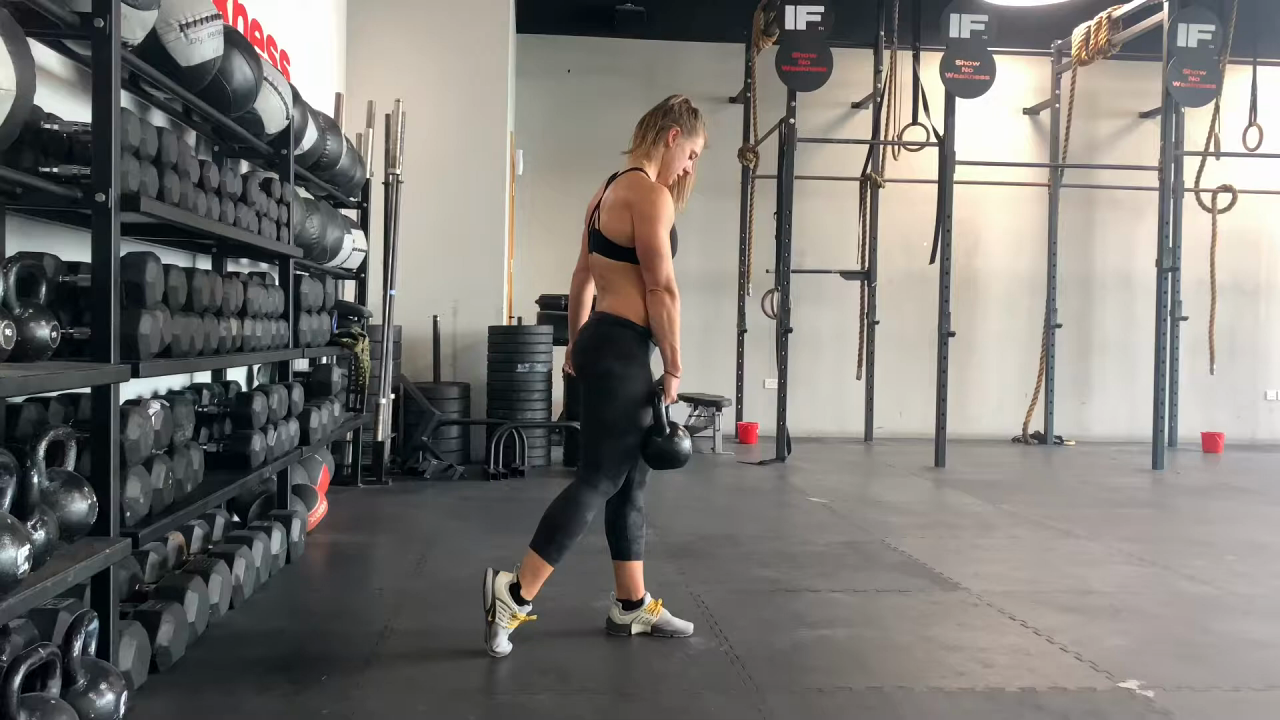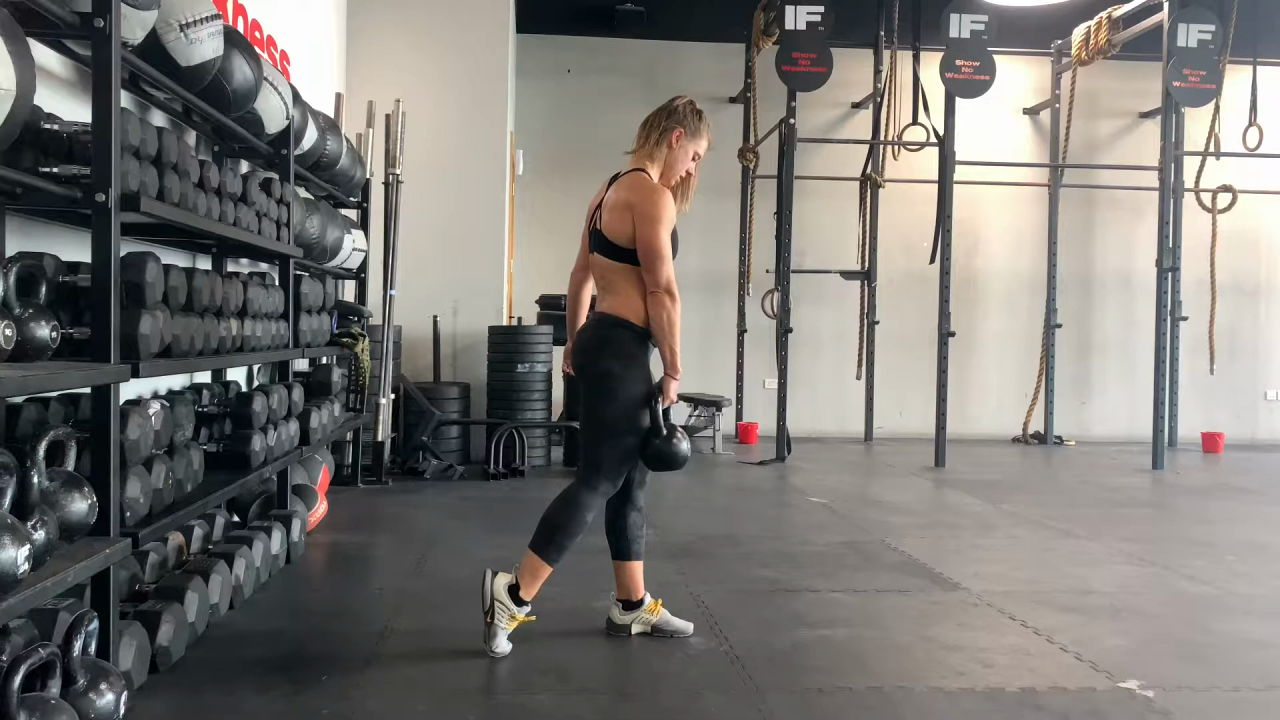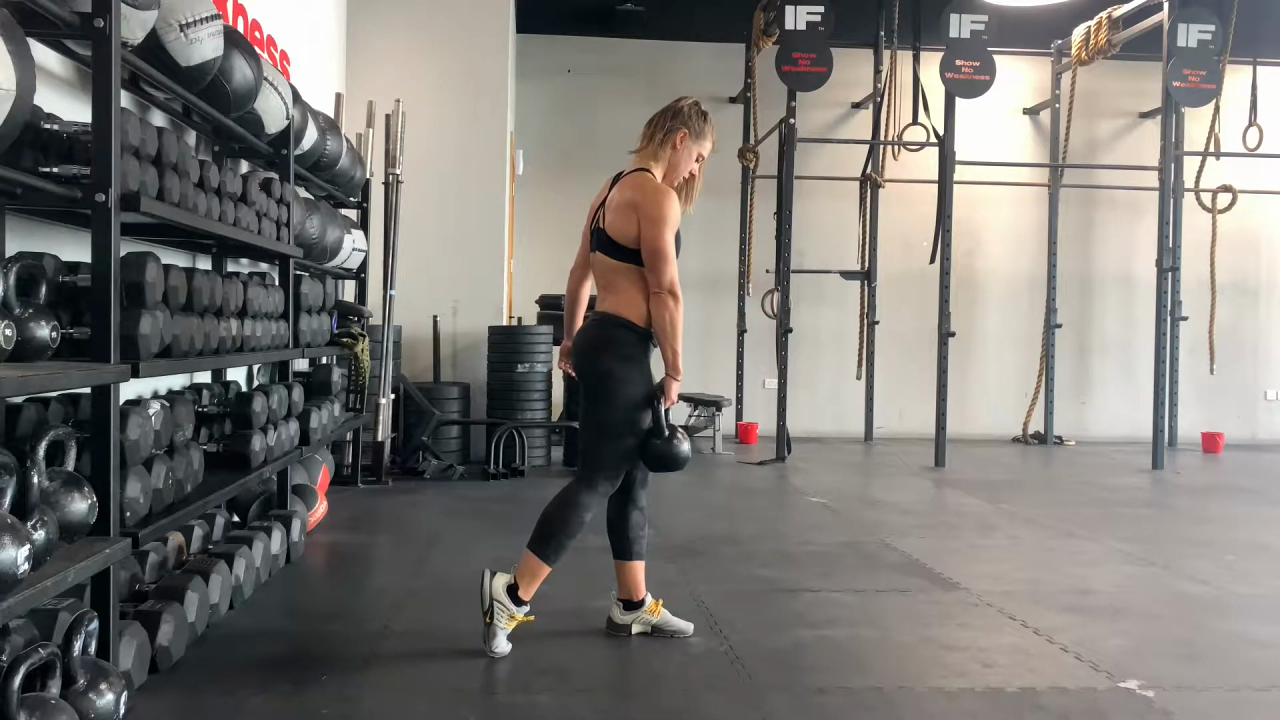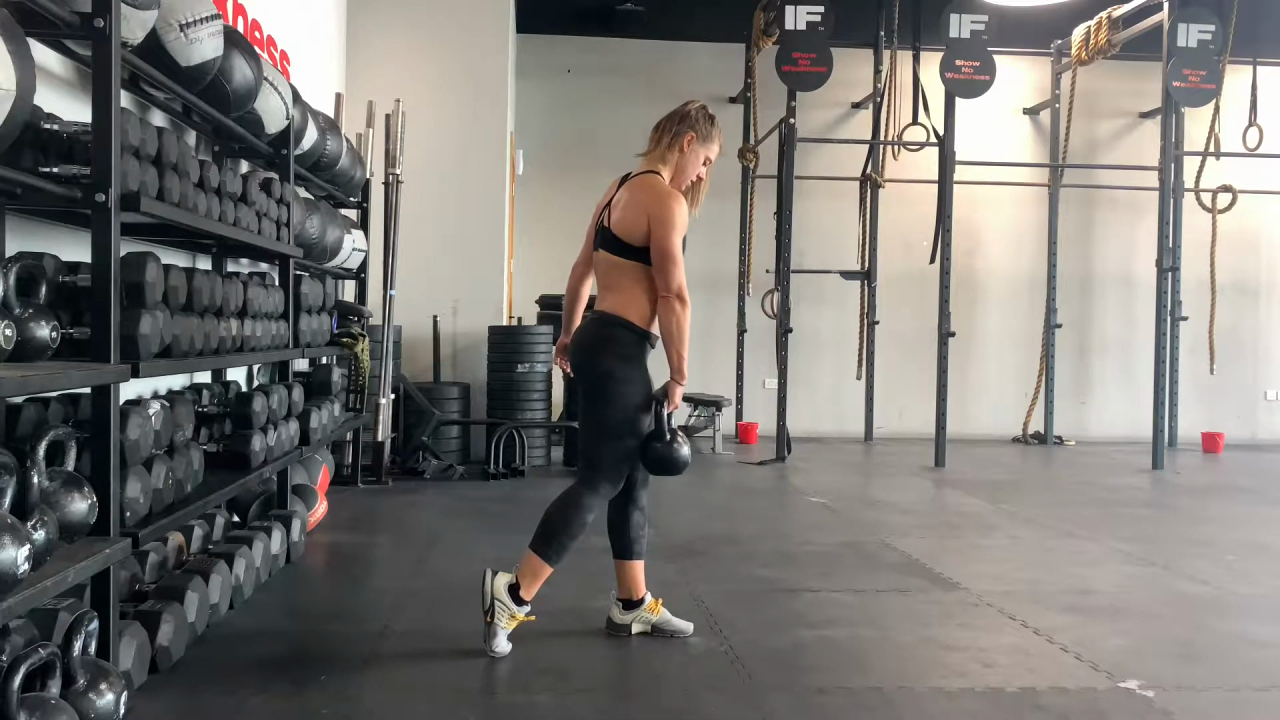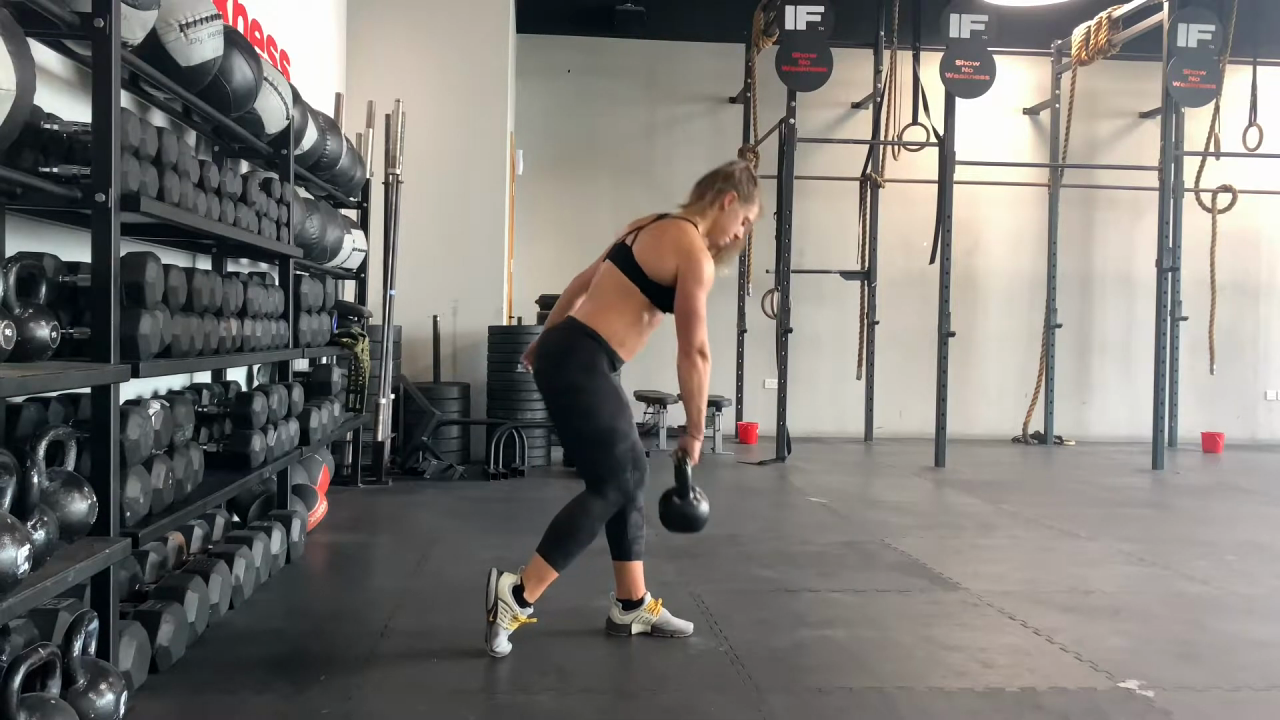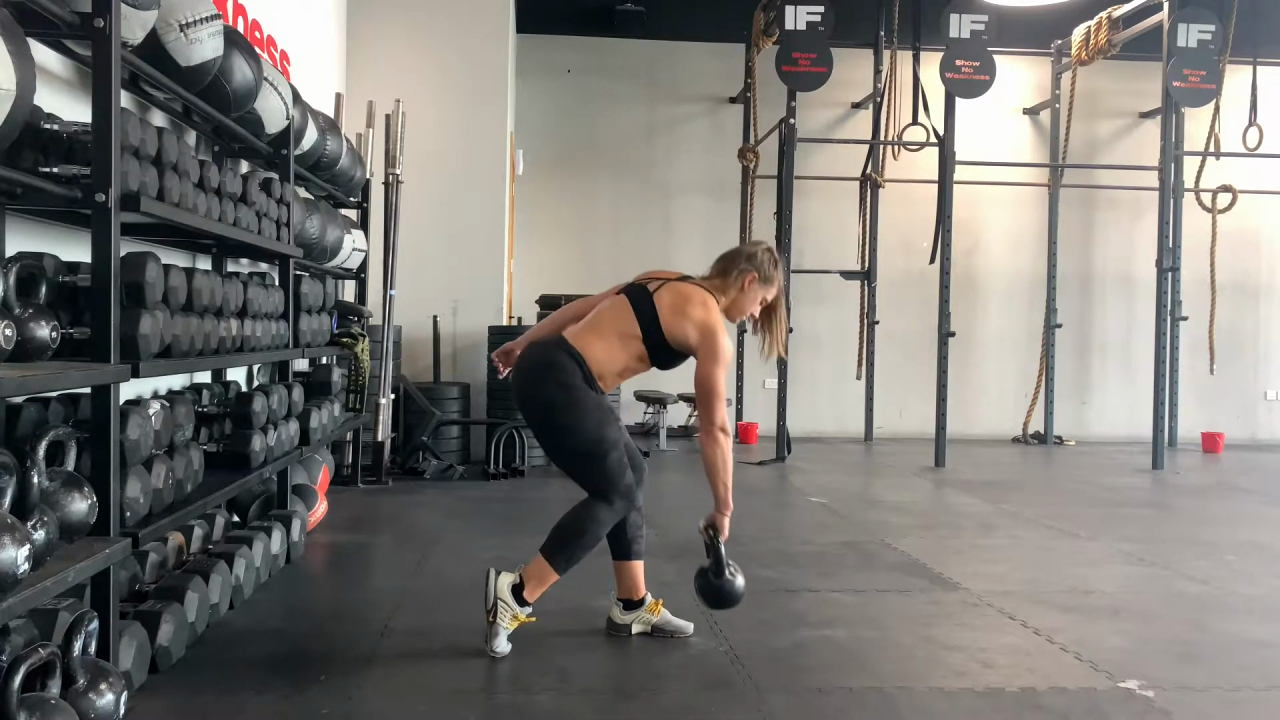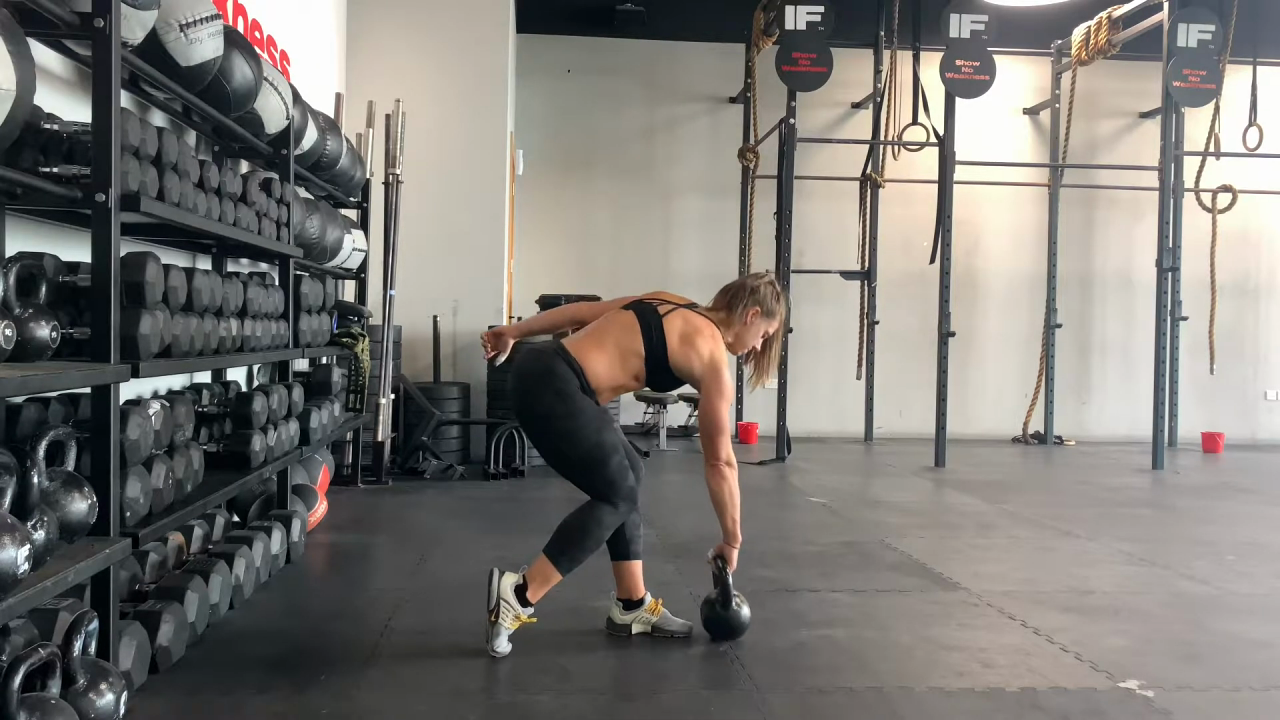
dt=0.4s
person 1, frame 1
left shoulder: (612, 188)
right shoulder: (651, 194)
left elbow: (583, 276)
right elbow: (661, 288)
left wrist: (576, 343)
right wrist: (674, 367)
left hip: (602, 342)
right hip: (622, 350)
left knee: (630, 479)
right knee: (599, 479)
left ankle: (631, 605)
right ankle: (513, 593)
person 1, frame 2
left shoulder: (613, 189)
right shoulder: (652, 196)
left elbow: (581, 275)
right elbow: (661, 291)
left wrist: (574, 342)
right wrist: (673, 370)
left hip: (601, 343)
right hip: (620, 352)
left knee: (629, 480)
right knee: (599, 481)
left ankle: (632, 606)
right ankle: (512, 595)
person 1, frame 3
left shoulder: (615, 188)
right shoulder: (657, 196)
left elbow: (580, 272)
right elbow: (664, 291)
left wrist: (571, 338)
right wrist: (674, 370)
left hip: (601, 341)
right hip: (621, 352)
left knee: (631, 479)
right knee: (598, 480)
left ankle: (633, 605)
right ankle: (511, 593)
person 1, frame 4
left shoulder: (621, 189)
right shoulder: (666, 199)
left elbow: (581, 271)
right elbow: (673, 295)
left wrist: (569, 335)
right wrist: (679, 375)
left hip: (598, 341)
right hip: (618, 351)
left knee: (630, 476)
right knee: (601, 480)
left ankle: (632, 605)
right ankle: (511, 595)
person 1, frame 5
left shoulder: (651, 227)
right shoulder: (695, 254)
left elbow: (584, 280)
right elbow: (693, 354)
left wrist: (546, 338)
right wrist: (694, 434)
left hip: (564, 351)
right hip: (580, 365)
left knee: (631, 474)
right knee: (610, 486)
left ankle: (631, 606)
right ankle: (513, 596)
person 1, frame 6
left shoulder: (667, 283)
right shoulder: (711, 328)
left elbow: (584, 307)
right elbow: (714, 430)
left wrist: (524, 344)
right wrist: (723, 509)
left hip: (545, 364)
right hip: (556, 379)
left knee: (630, 473)
right knee: (614, 493)
left ankle: (632, 605)
right ankle: (515, 594)
person 1, frame 7
left shoulder: (670, 306)
right shoulder: (712, 360)
left elbow: (583, 311)
right elbow: (719, 463)
left wrist: (514, 331)
right wrist: (732, 540)
left hip: (542, 367)
right hip: (552, 386)
left knee: (627, 473)
right knee: (616, 495)
left ankle: (631, 607)
right ankle: (516, 594)
